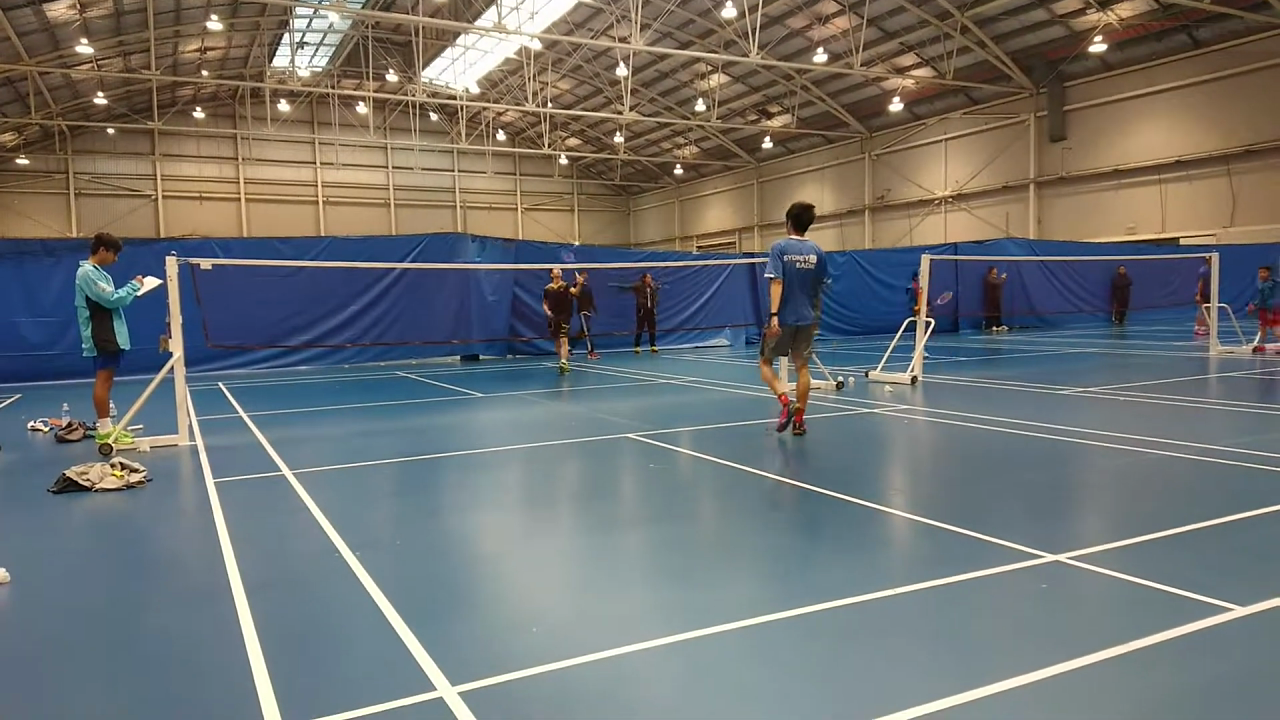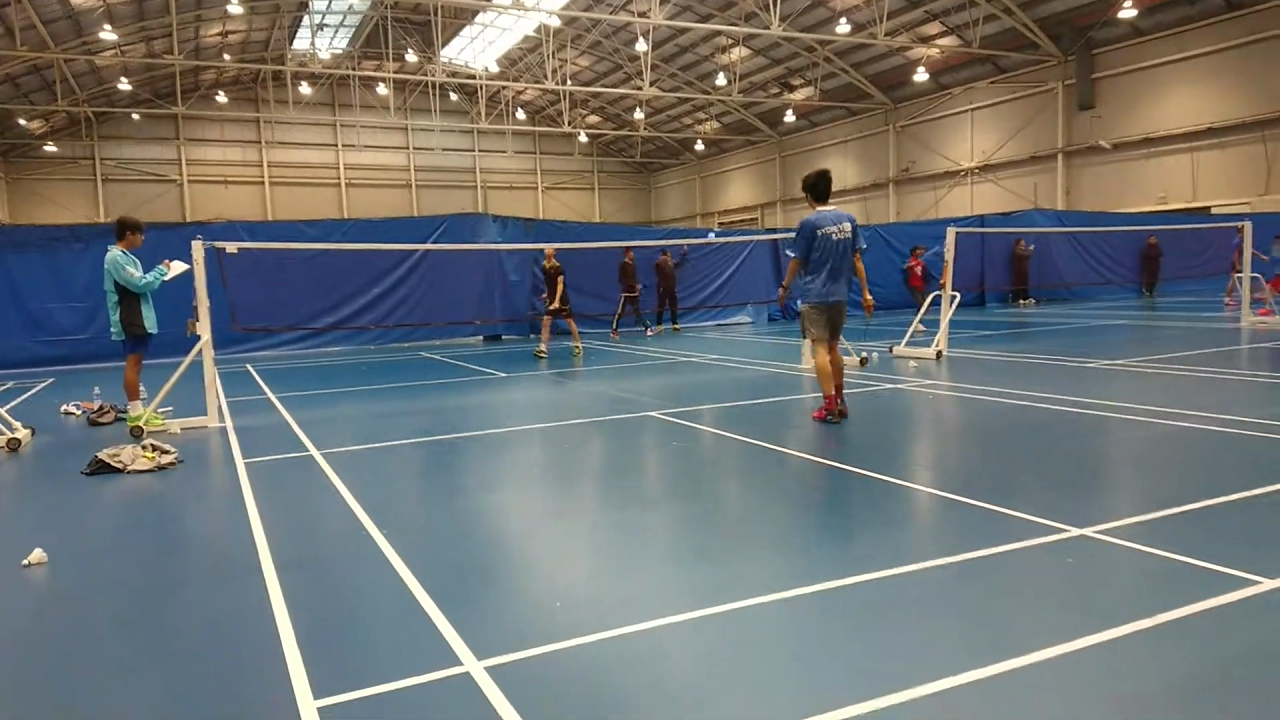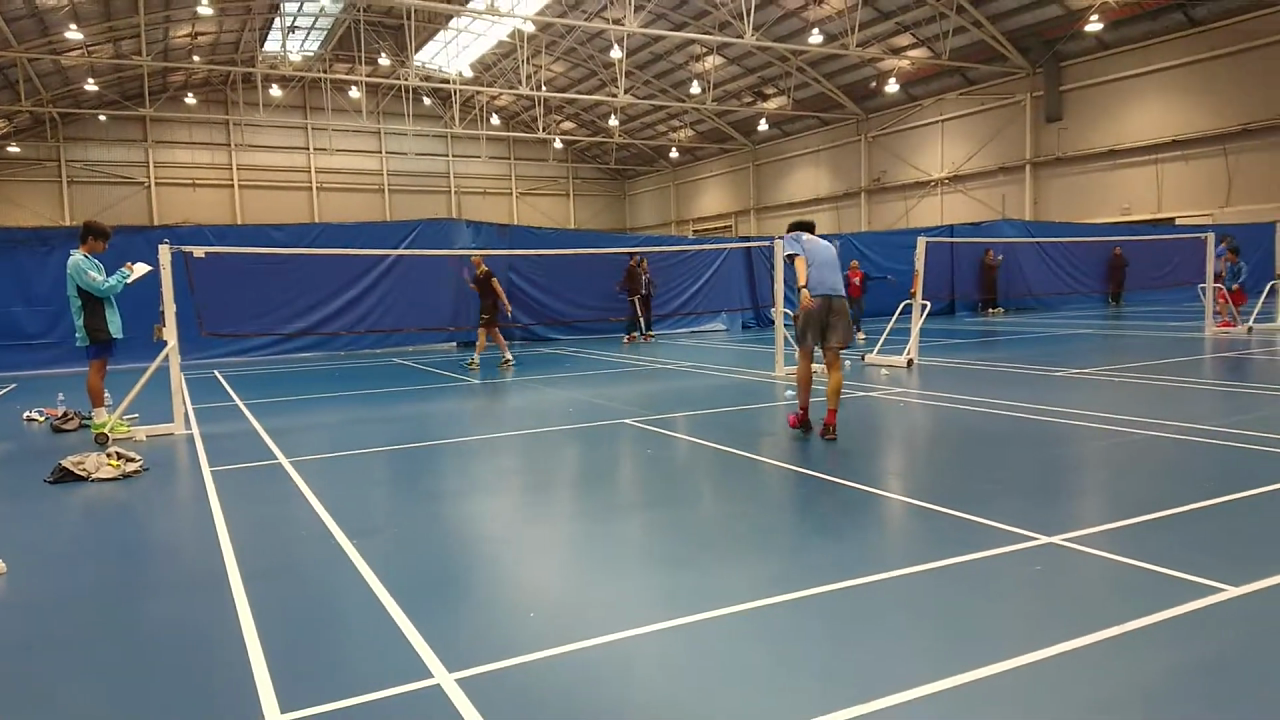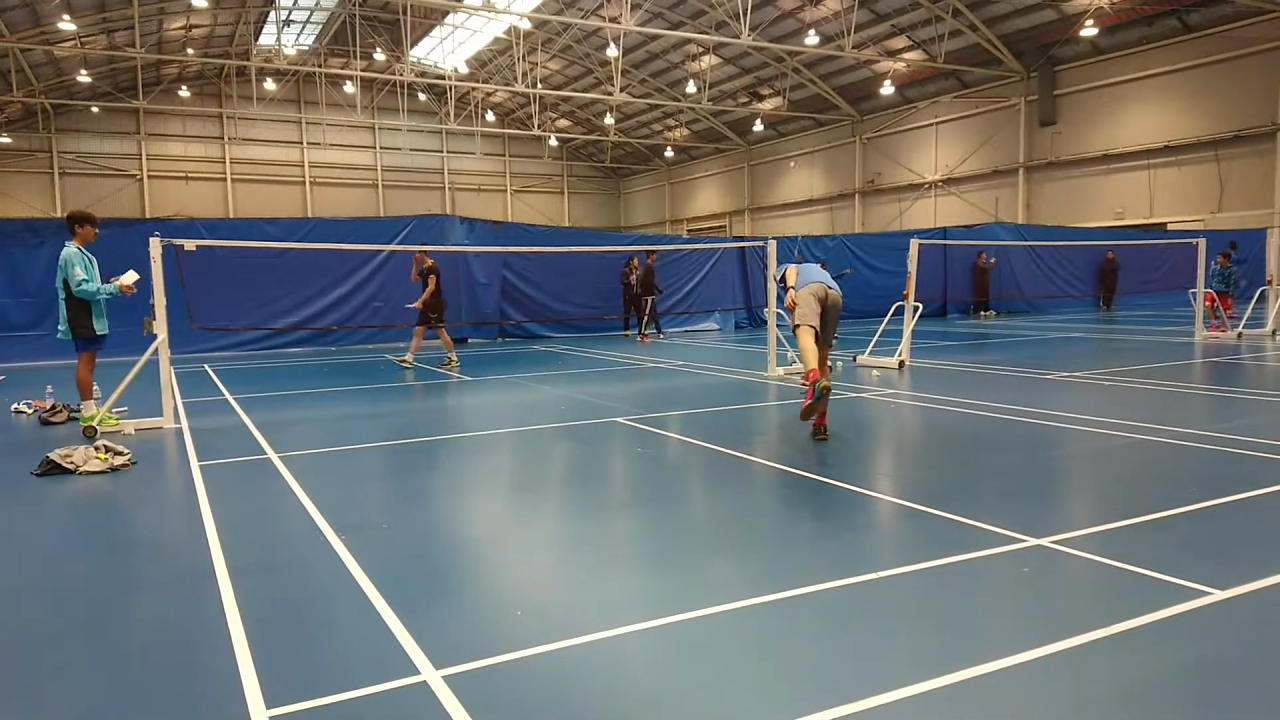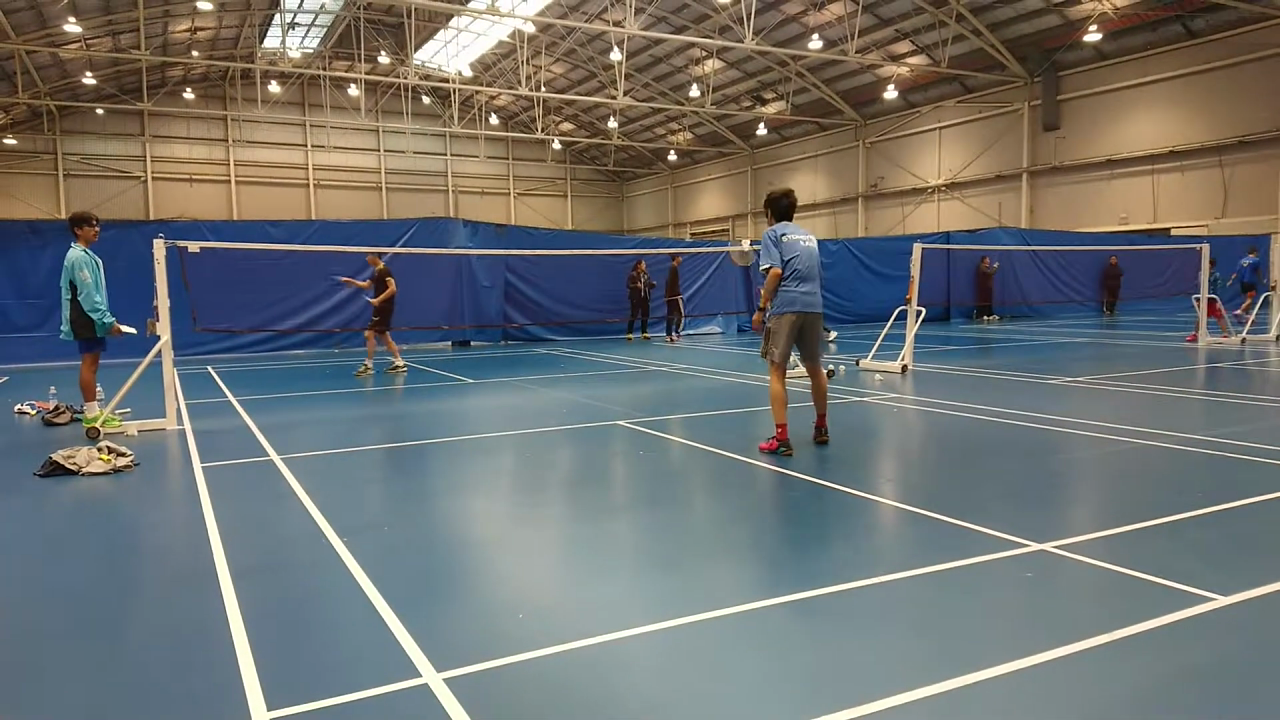
dt=0.5s
person 1, frame 1
left shoulder: (779, 247)
right shoulder: (817, 252)
left elbow: (777, 283)
right elbow: (818, 290)
left wrist: (773, 315)
right wrist: (816, 318)
left hip: (783, 318)
right hip: (805, 319)
left knee: (766, 363)
right knee: (801, 367)
left ankle: (786, 403)
right ankle: (799, 419)
person 1, frame 2
left shoulder: (809, 223)
right shoulder: (848, 220)
left elbow: (797, 261)
right elbow: (857, 260)
left wrist: (785, 286)
right wrist: (865, 292)
left hip: (815, 296)
right hip: (840, 294)
left knee: (820, 349)
right knee: (833, 346)
left ankle: (830, 406)
right ankle: (839, 398)
person 1, frame 3
left shoulder: (792, 236)
right shoulder: (826, 244)
left elbow: (800, 259)
left wrist: (802, 287)
left hip: (813, 295)
right hip: (838, 295)
left knee: (805, 356)
right knee: (833, 363)
left ankle: (803, 415)
right ankle: (830, 422)
person 1, frame 4
left shoulder: (785, 269)
left elbow: (792, 270)
left wrist: (790, 289)
right wrist: (812, 367)
left hip: (809, 290)
right hip: (835, 294)
left knee: (805, 336)
right knee: (822, 362)
left ankle: (814, 383)
right ankle: (820, 424)
person 1, frame 5
left shoulder: (772, 233)
right shoulder: (809, 237)
left elbow: (775, 271)
left wrist: (761, 308)
left hip: (786, 308)
right hip: (814, 307)
left knee: (777, 372)
right knee: (815, 369)
left ankle: (782, 438)
right ankle: (821, 427)
person 2, frame 1
left shoulder: (96, 272)
right shoulder: (88, 273)
left elbow: (108, 300)
right elbow: (111, 299)
left wrist: (131, 291)
right wrist: (134, 285)
left hip: (109, 335)
right hip: (102, 337)
left knee: (106, 381)
right knee: (103, 381)
left ankle: (107, 427)
right ankle: (104, 431)
person 2, frame 2
left shoulder: (124, 257)
right shoulder: (116, 258)
left elbow: (137, 284)
right elbow: (139, 284)
left wrist: (159, 274)
right wrist: (161, 270)
left hip: (137, 318)
right hip: (130, 321)
left knee: (136, 364)
right knee: (133, 364)
left ankle: (137, 409)
right ankle: (135, 413)
person 2, frame 3
left shoulder: (88, 261)
right shoulder: (78, 262)
right elbow: (102, 288)
left wrist: (122, 278)
right wrist: (123, 273)
left hip: (102, 324)
right hip: (95, 326)
left knee: (100, 370)
right knee: (97, 370)
left ankle: (101, 416)
right ankle: (99, 420)
person 2, frame 4
left shoulder: (81, 254)
right shoulder: (72, 254)
right elbow: (80, 288)
left wrist: (111, 285)
right wrist: (112, 289)
left hip: (91, 318)
right hip: (83, 319)
left knee: (88, 363)
right knee: (86, 363)
left ankle: (90, 409)
right ankle: (88, 413)
person 2, frame 5
left shoulder: (86, 255)
right shoulder: (79, 257)
right elbow: (87, 294)
left wrist: (107, 318)
right wrist: (108, 320)
left hip: (93, 320)
right hip: (86, 321)
left knee: (92, 364)
right knee: (89, 364)
left ankle: (93, 410)
right ankle: (91, 414)
